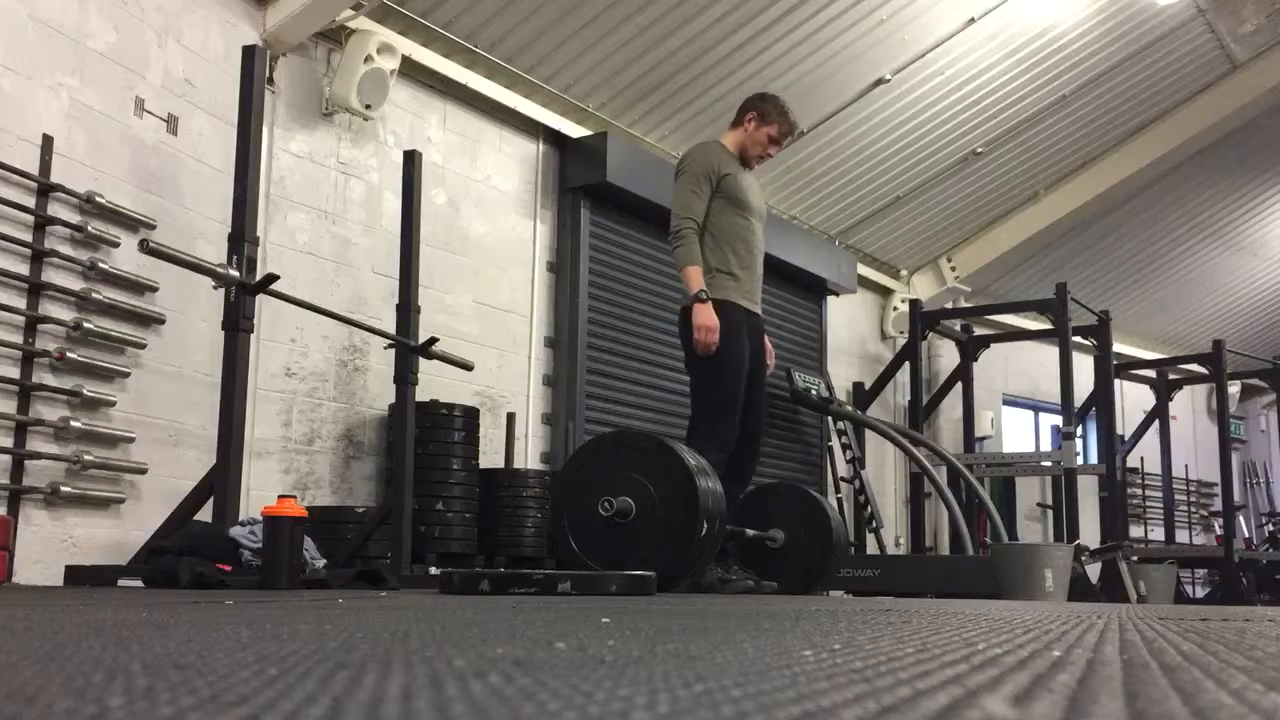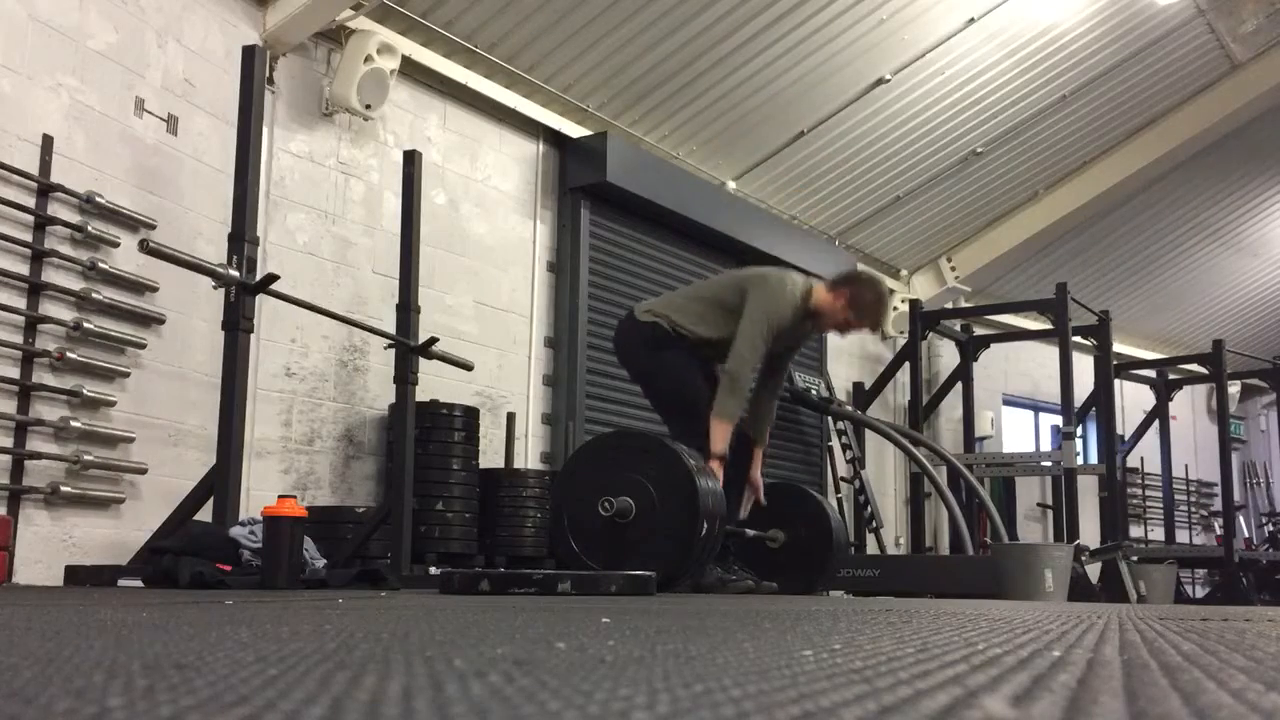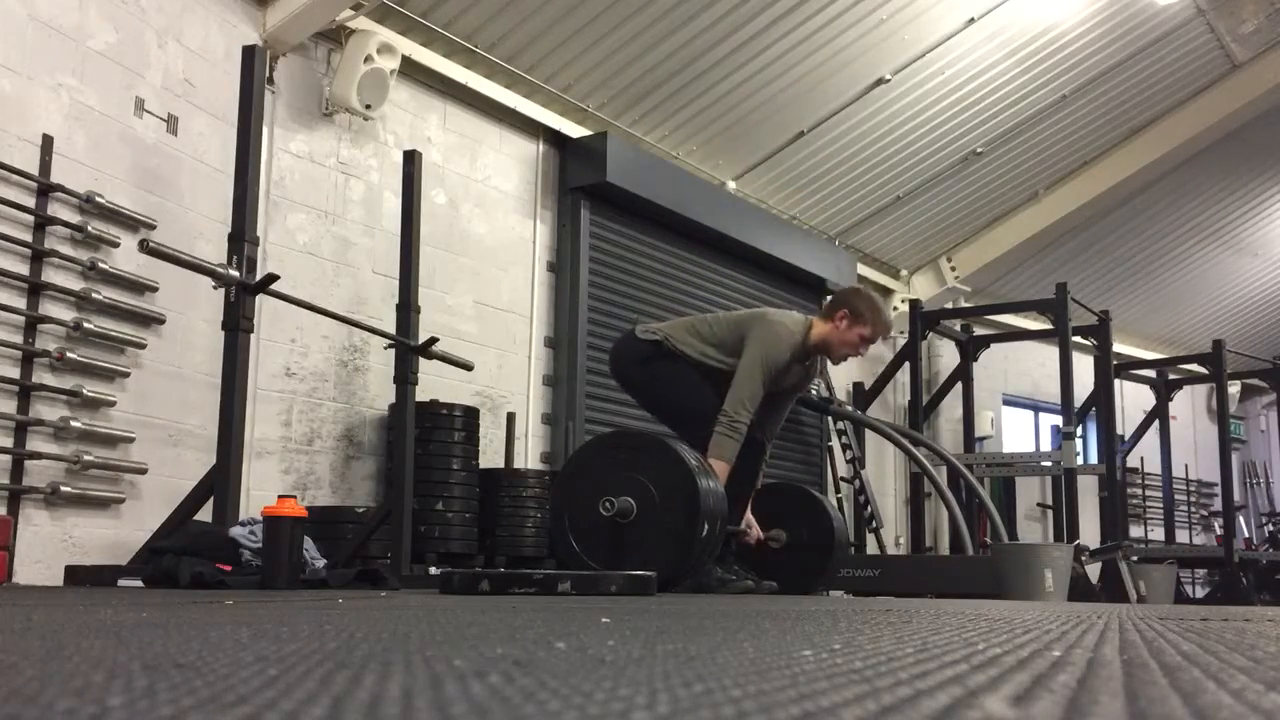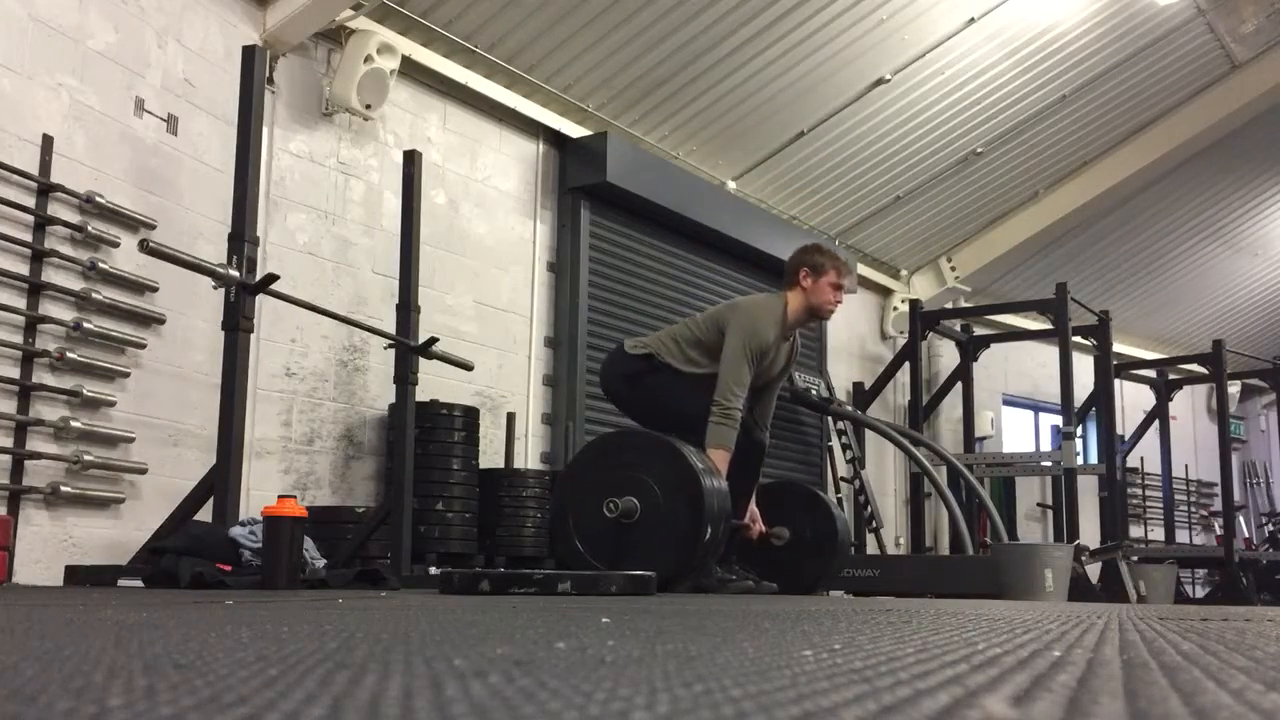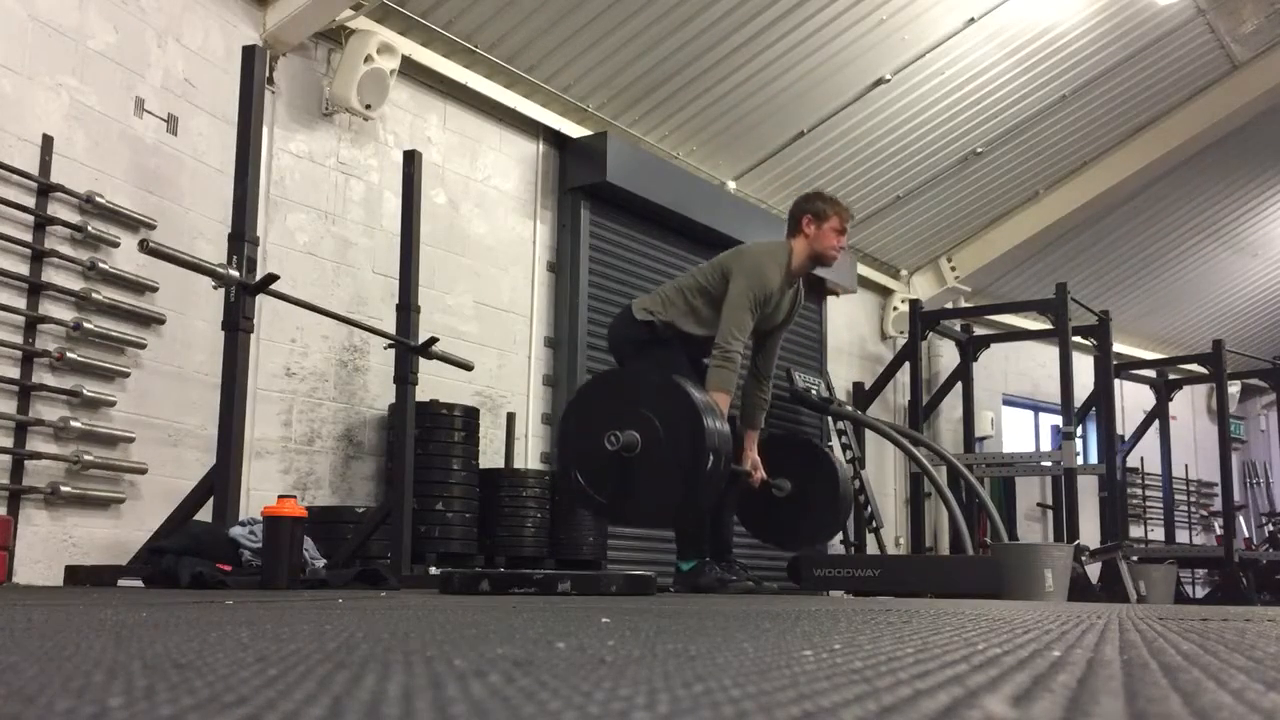
dt=0.7s
person 1, frame 1
left shoulder: (747, 181)
right shoulder: (706, 159)
right elbow: (684, 233)
left wrist: (760, 328)
right wrist: (700, 299)
left hip: (745, 319)
right hip: (715, 315)
left knee: (744, 446)
right knee: (713, 440)
left ankle: (718, 556)
person 1, frame 2
left shoulder: (803, 321)
right shoulder: (779, 298)
left elbow: (766, 392)
right elbow: (737, 378)
left wrist: (755, 465)
right wrist: (715, 457)
left hip: (684, 346)
right hip: (649, 336)
left knee: (735, 443)
right knee: (703, 439)
left ankle: (717, 559)
person 1, frame 3
left shoulder: (807, 365)
right shoulder: (778, 335)
left elbow: (761, 435)
right elbow: (733, 419)
left wrist: (741, 507)
left hip: (678, 363)
right hip: (644, 353)
left knee: (748, 443)
right knee: (714, 435)
left ankle: (718, 559)
person 1, frame 4
left shoulder: (789, 344)
right shoulder: (756, 318)
left elbow: (758, 424)
right elbow: (726, 407)
left wrist: (747, 501)
left hip: (669, 376)
right hip: (634, 368)
left knee: (749, 447)
right knee: (720, 438)
left ankle: (719, 560)
person 1, frame 5
left shoulder: (793, 293)
right shoulder: (760, 265)
left elbow: (761, 375)
right elbow: (728, 351)
left wrist: (750, 447)
left hip: (678, 342)
right hip: (644, 332)
left ankle: (721, 560)
right ankle: (693, 566)
